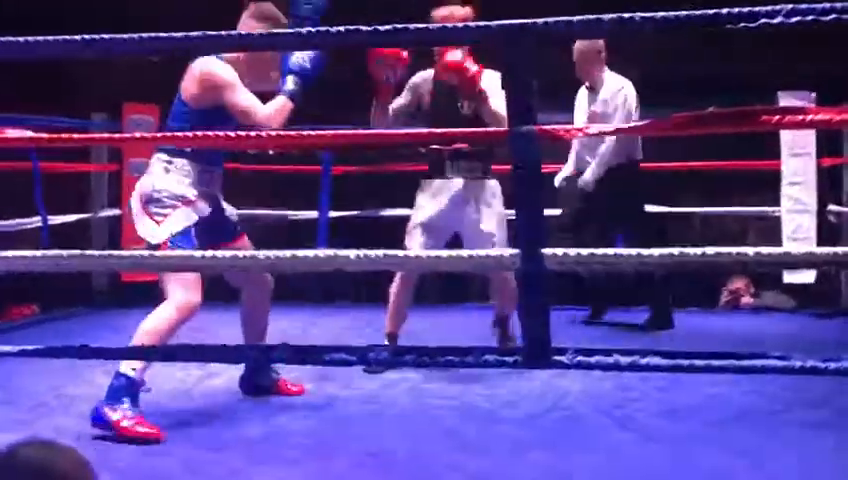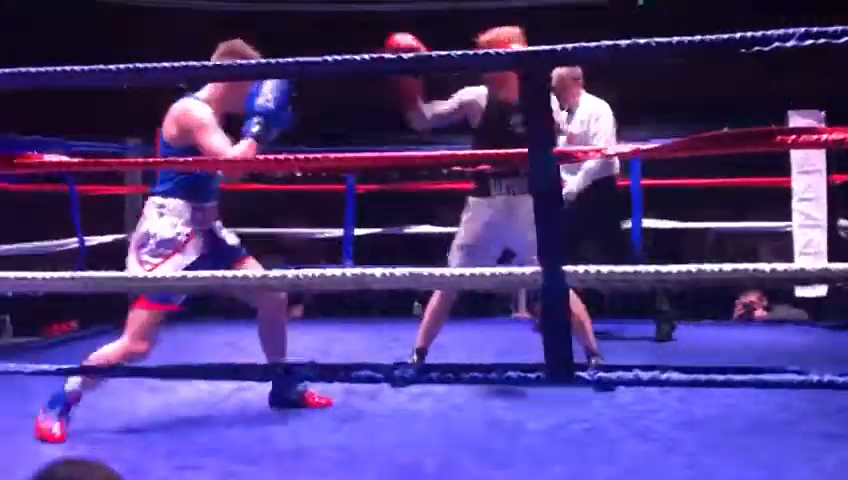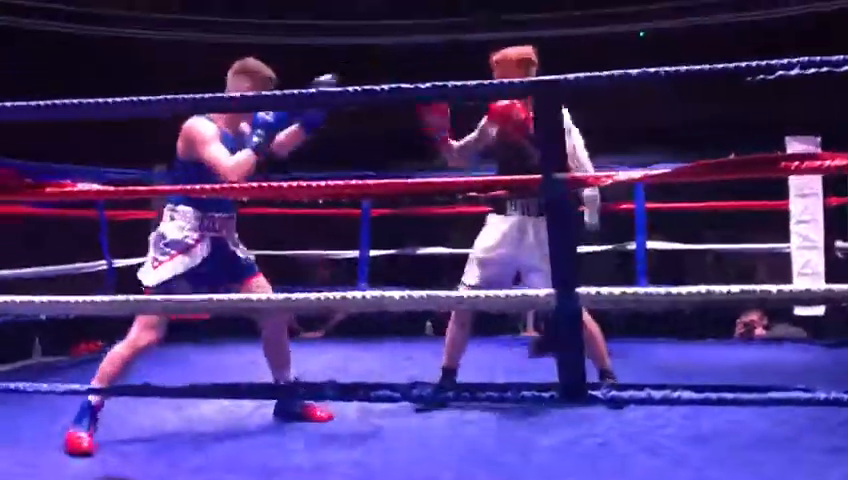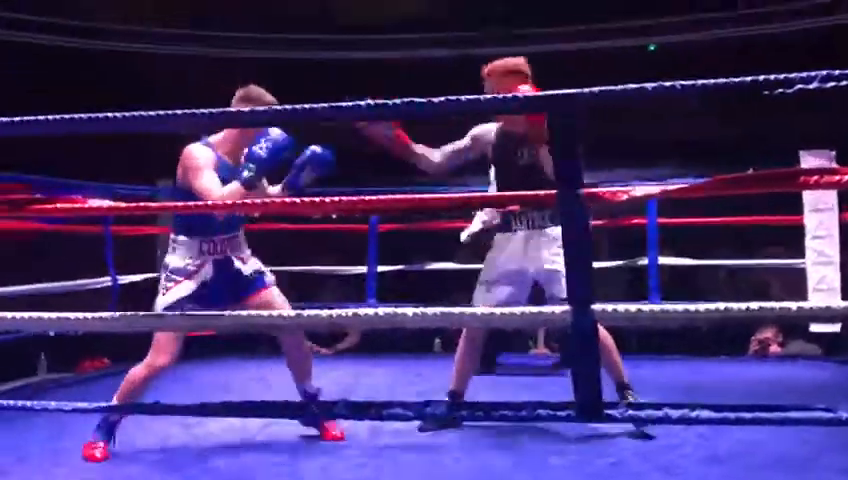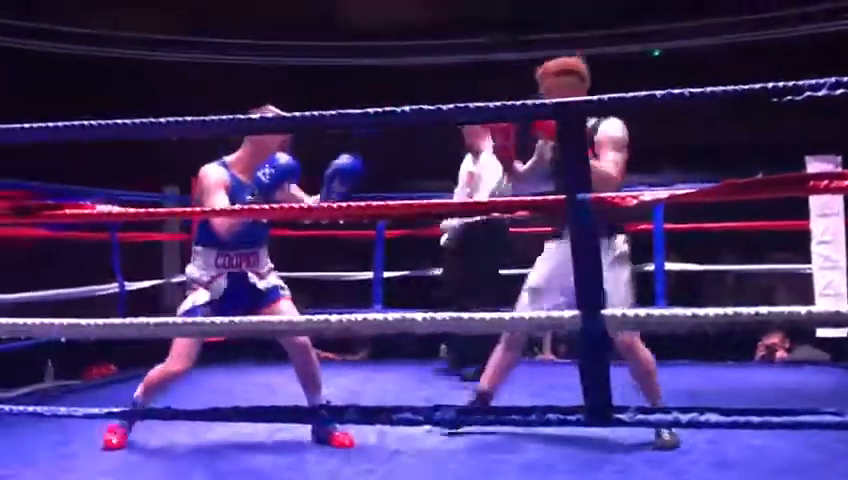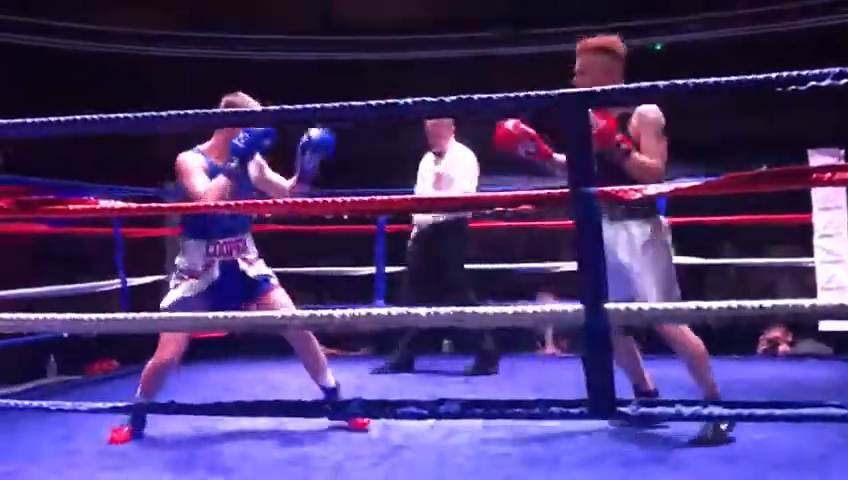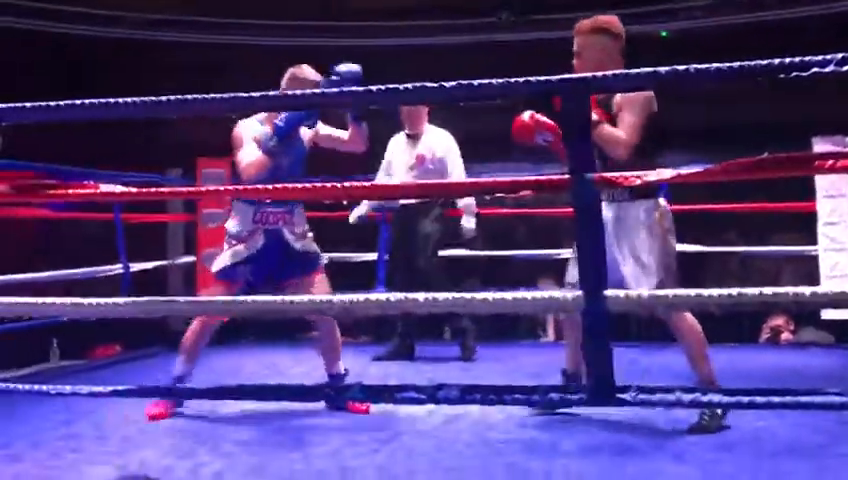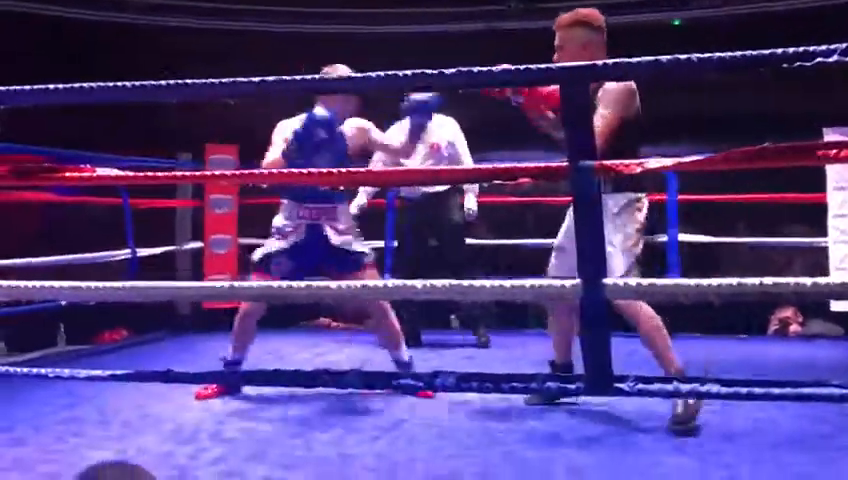
dt=0.3s
person 1, frame 1
left shoulder: (490, 80)
right shoulder: (423, 83)
left elbow: (504, 129)
right elbow: (381, 123)
left wrist: (476, 92)
right wrist: (382, 94)
left hip: (480, 185)
right hip: (438, 185)
left knee: (499, 265)
left ankle: (503, 324)
right ankle: (389, 342)
person 1, frame 2
right shoulder: (474, 99)
right elbow: (421, 120)
right wrist: (409, 78)
left hip: (529, 203)
right hip: (485, 205)
left ankle: (594, 357)
right ankle: (418, 357)
person 1, frame 3
left shoulder: (556, 116)
right shoulder: (494, 121)
left elbow: (564, 170)
right elbow: (455, 158)
left wrist: (527, 135)
right wrist: (437, 127)
left hip: (544, 223)
right hip: (502, 221)
left ankle: (608, 377)
right ankle: (446, 380)
person 1, frame 4
left shoulder: (552, 127)
right shoulder: (487, 135)
left elbow: (559, 175)
right elbow: (435, 163)
left wrist: (539, 132)
right wrist: (394, 139)
left hip: (550, 237)
right hip: (509, 240)
right knee: (475, 323)
left ankle: (625, 393)
right ankle: (454, 404)
person 1, frame 5
left shoulder: (609, 130)
right shoulder: (551, 136)
left elbow: (610, 183)
right elbow: (522, 178)
right wrist: (504, 149)
left hip: (603, 248)
right hip: (561, 247)
left knee: (625, 339)
right knee: (517, 330)
right ankle: (480, 403)
person 1, frame 6
left shoulder: (644, 113)
right shoulder: (592, 114)
left elbow: (655, 175)
left wrist: (614, 143)
right wrist: (535, 148)
left hip: (640, 230)
right hip: (604, 229)
left knee: (667, 323)
right ankle: (648, 398)
person 1, frame 7
left shoulder: (635, 92)
right shoulder: (598, 98)
left elbow: (620, 149)
left wrist: (587, 115)
right wrist: (554, 137)
left hip: (639, 211)
right hip: (606, 211)
left knee: (666, 306)
right ankle: (572, 382)
person 1, frame 8
left shoulder: (618, 86)
left elbow: (594, 142)
right elbow: (566, 134)
left wrist: (558, 104)
right wrist: (529, 99)
left hip: (618, 202)
left knee: (621, 297)
left ankle: (682, 384)
right ankle: (562, 374)
person 2, frame 1
left shoulder: (232, 71)
right shoulder: (212, 70)
left elbow: (268, 79)
right elbow: (267, 123)
right wrist: (297, 79)
left hip: (203, 193)
right hip: (174, 192)
left knee: (259, 283)
right knee: (185, 299)
left ankle: (258, 373)
right ankle: (117, 403)
person 2, frame 2
left shoulder: (209, 115)
right shoulder: (192, 111)
right elbow: (232, 163)
left wrist: (268, 128)
right wrist: (260, 122)
left hip: (204, 228)
right hip: (169, 233)
left knee: (273, 300)
right knee: (137, 344)
left ankle: (285, 387)
right ankle: (58, 404)
person 2, frame 3
left shoulder: (240, 129)
right shoulder: (199, 127)
left elbow: (280, 147)
right elbow: (232, 174)
left wrist: (310, 119)
right wrist: (261, 134)
left hip: (222, 240)
right hip: (183, 241)
left knee: (276, 318)
right knee: (144, 336)
left ankle: (288, 401)
right ankle: (85, 416)
person 2, frame 4
left shoulder: (252, 155)
right shoulder: (197, 155)
right elbow: (220, 204)
left wrist: (303, 169)
right wrist: (253, 168)
left hip: (236, 260)
right hip: (192, 267)
left knee: (292, 330)
right knee: (160, 360)
left ankle: (312, 409)
right ankle: (104, 429)
person 2, frame 5
left shoulder: (273, 176)
right shoulder: (213, 175)
right elbow: (223, 228)
right wrist: (258, 193)
left hip: (257, 274)
right hip: (212, 278)
left knee: (301, 344)
right knee: (177, 365)
left ankle: (323, 424)
right ankle: (127, 416)
person 2, frame 6
left shoulder: (251, 160)
right shoulder: (190, 161)
left elbow: (288, 194)
right elbow: (210, 200)
left wrist: (306, 162)
right wrist: (238, 158)
left hip: (245, 262)
right hip: (200, 267)
left knee: (299, 329)
right knee: (168, 354)
left ankle: (335, 401)
right ankle: (136, 419)
person 2, frame 7
left shoulder: (308, 129)
right shoulder: (248, 129)
left elbow: (357, 145)
right elbow: (250, 174)
left wrist: (355, 111)
right wrist: (280, 137)
left hip: (291, 233)
right hip: (249, 235)
left knee: (324, 312)
right knee: (210, 315)
left ankle: (339, 390)
right ankle: (174, 389)
person 2, frame 8
left shoulder: (355, 128)
right shoulder: (289, 128)
left elbow: (401, 150)
right elbow: (269, 170)
left wrist: (418, 125)
right wrist: (296, 146)
left hip: (335, 228)
right hip: (293, 229)
left knee: (377, 305)
right knee: (252, 306)
left ankle: (407, 373)
right ankle: (230, 377)
person 3, frame 1
left shoulder: (620, 89)
right shoulder: (583, 94)
left elbow: (617, 136)
left wrist: (593, 172)
right wrist: (569, 169)
left hip: (618, 175)
right hip: (590, 175)
left knee: (636, 240)
right knee: (569, 229)
left ankle: (660, 311)
right ankle: (598, 299)
person 3, frame 2
left shoulder: (597, 109)
right shoulder: (562, 115)
left elbow: (601, 153)
left wrist: (577, 182)
right wrist: (563, 186)
left hip: (596, 190)
right hip: (574, 192)
left knee: (617, 254)
right knee: (563, 254)
left ankle: (661, 311)
person 3, frame 3
left shoulder: (563, 128)
right shoulder: (530, 133)
left elbow: (585, 171)
right elbow: (525, 174)
left wrist: (591, 210)
right wrist: (507, 203)
left hip: (558, 206)
right hip: (537, 208)
left knee: (549, 267)
right knee: (553, 269)
left ankle: (552, 335)
right ankle: (556, 334)
person 3, frame 4
left shoulder: (531, 149)
right shoulder: (501, 151)
left elbow: (545, 192)
right wrist: (478, 223)
left hip: (521, 229)
right hip: (502, 228)
left knee: (501, 292)
left ankle: (485, 355)
right ankle: (563, 341)
person 3, frame 5
left shoulder: (495, 157)
right shoulder: (469, 158)
left elbow: (486, 196)
left wrist: (455, 221)
right wrist: (451, 230)
left hip: (486, 231)
right hip: (465, 231)
left knee: (481, 296)
right knee: (455, 292)
left ankle: (484, 362)
right ankle: (458, 356)
person 3, frame 6
left shoulder: (463, 158)
right shoulder: (428, 160)
left elbow: (459, 196)
left wrist: (429, 217)
right wrist: (417, 230)
left hip: (447, 233)
right hip: (426, 234)
left knee: (457, 295)
right knee: (417, 294)
left ankle: (487, 354)
right ankle: (405, 355)
person 3, frame 7
left shoulder: (440, 139)
right shoulder: (396, 142)
left elbow: (457, 178)
right elbow: (383, 179)
left wrist: (468, 214)
right wrist: (363, 207)
left hip: (427, 211)
right hip: (402, 213)
left knee: (427, 273)
right knee: (402, 279)
left ankle: (463, 330)
right ankle: (404, 342)
person 3, frame 8
left shoulder: (447, 126)
right shoulder: (396, 131)
left elbow: (465, 163)
right elbow: (378, 165)
left wrist: (470, 195)
right wrist: (361, 197)
left hip: (444, 202)
right hip: (411, 204)
left knee: (454, 263)
right knee: (409, 266)
left ankle: (476, 324)
right ankle: (410, 329)
